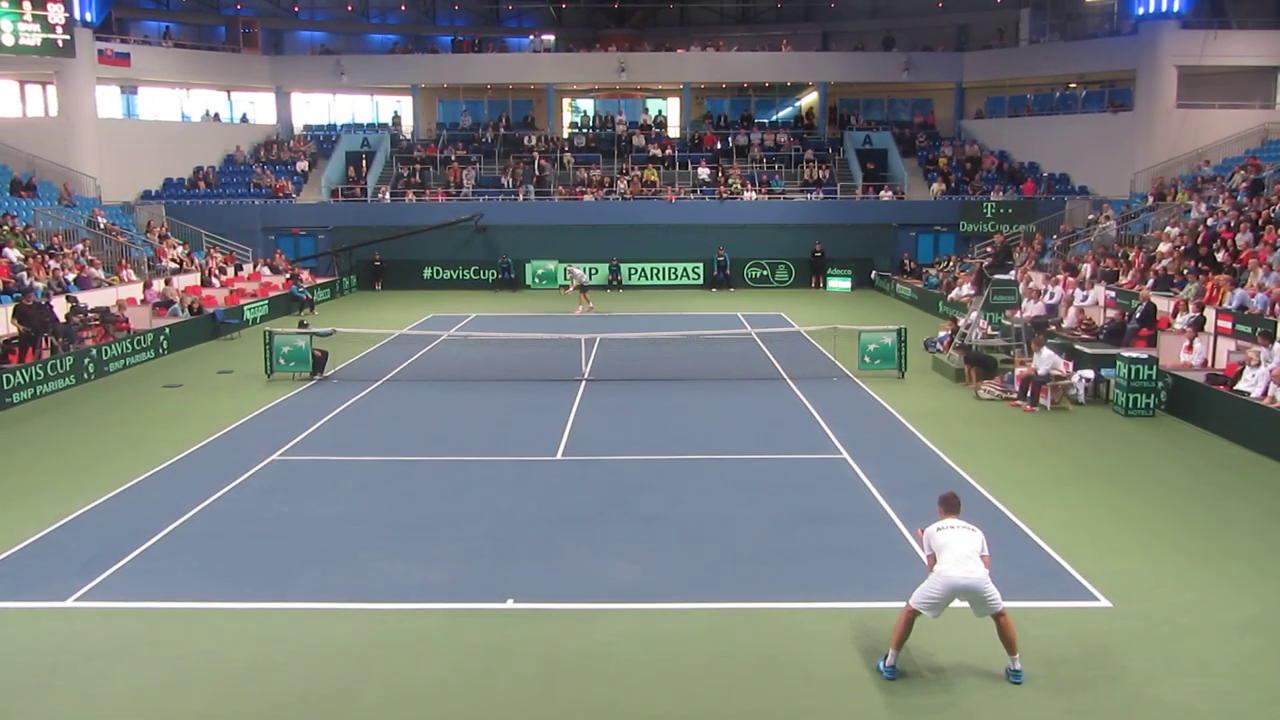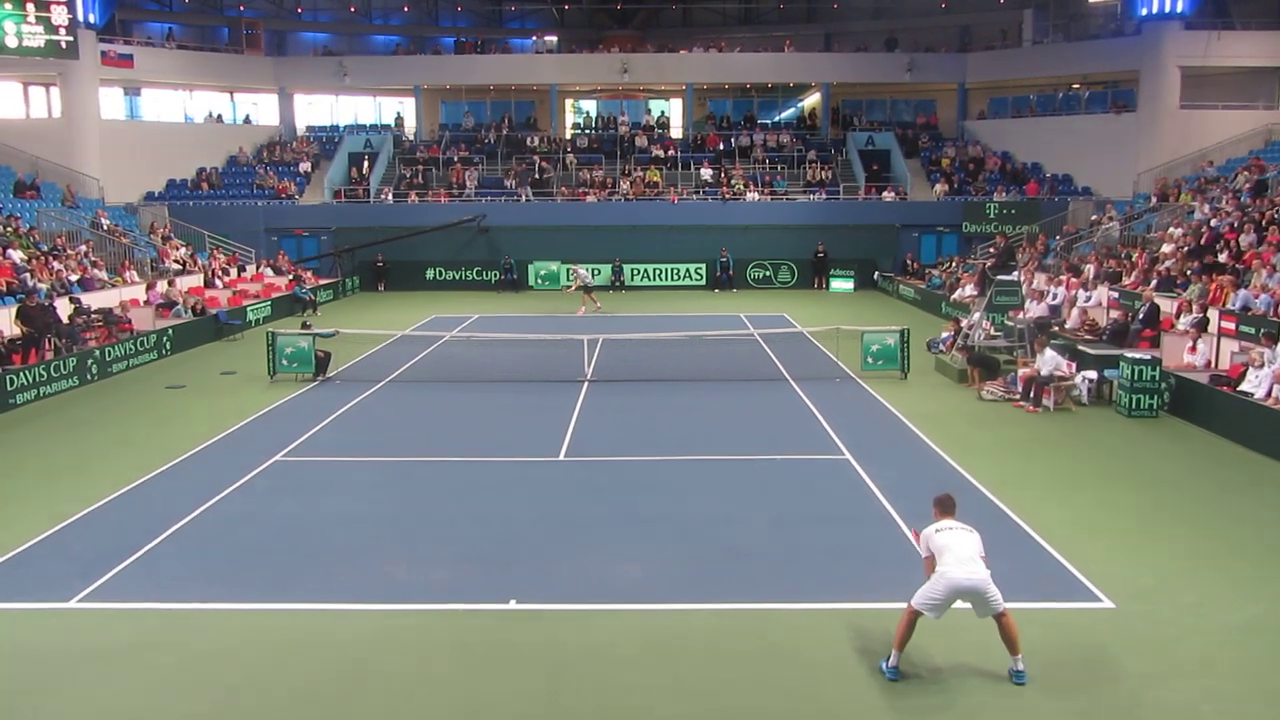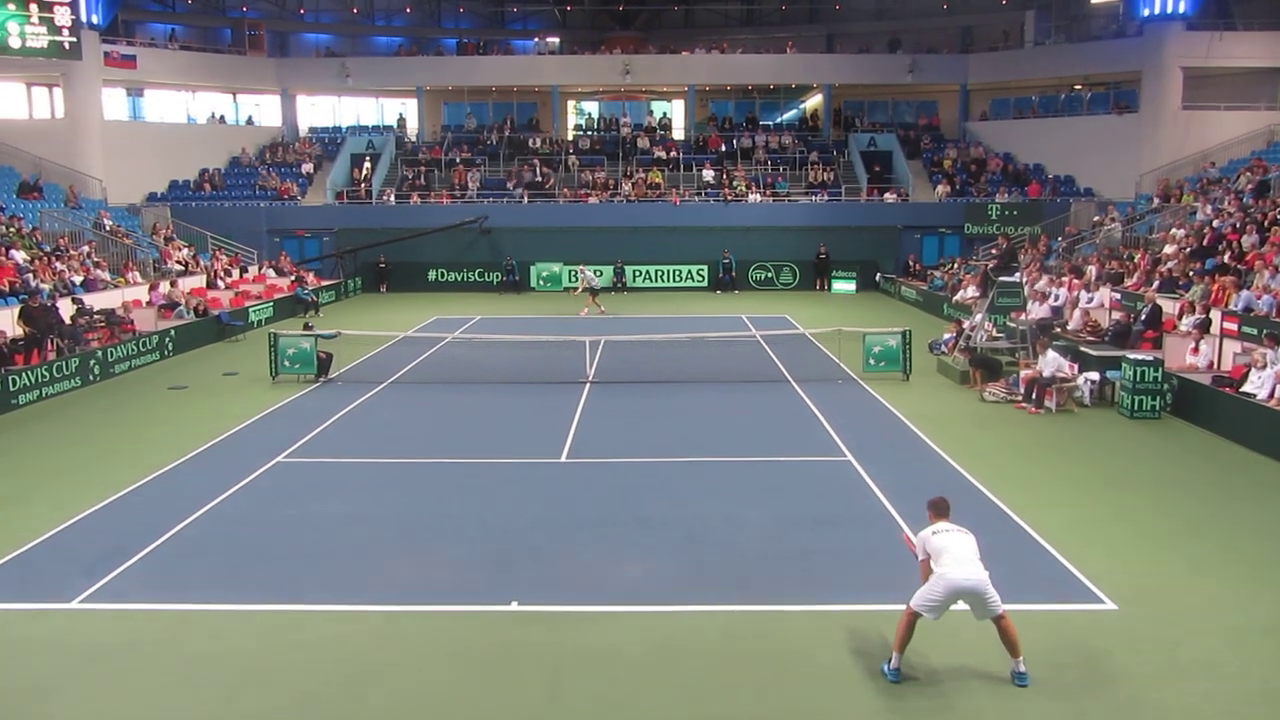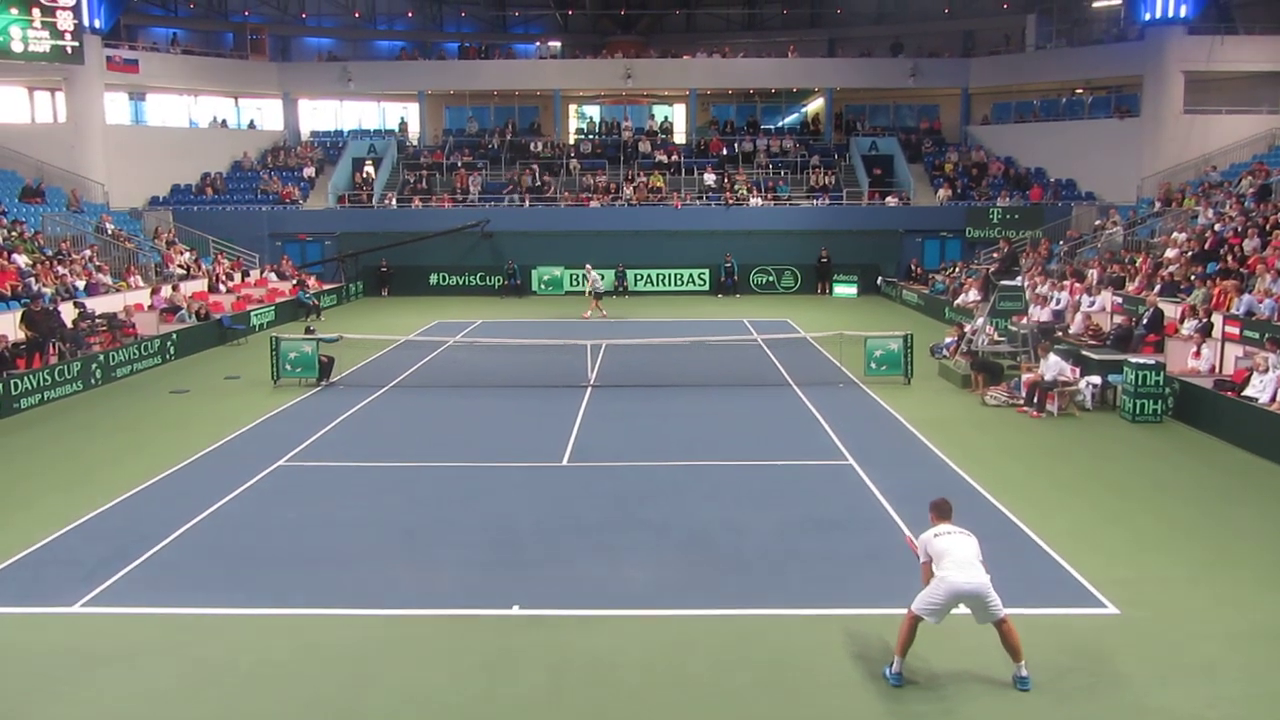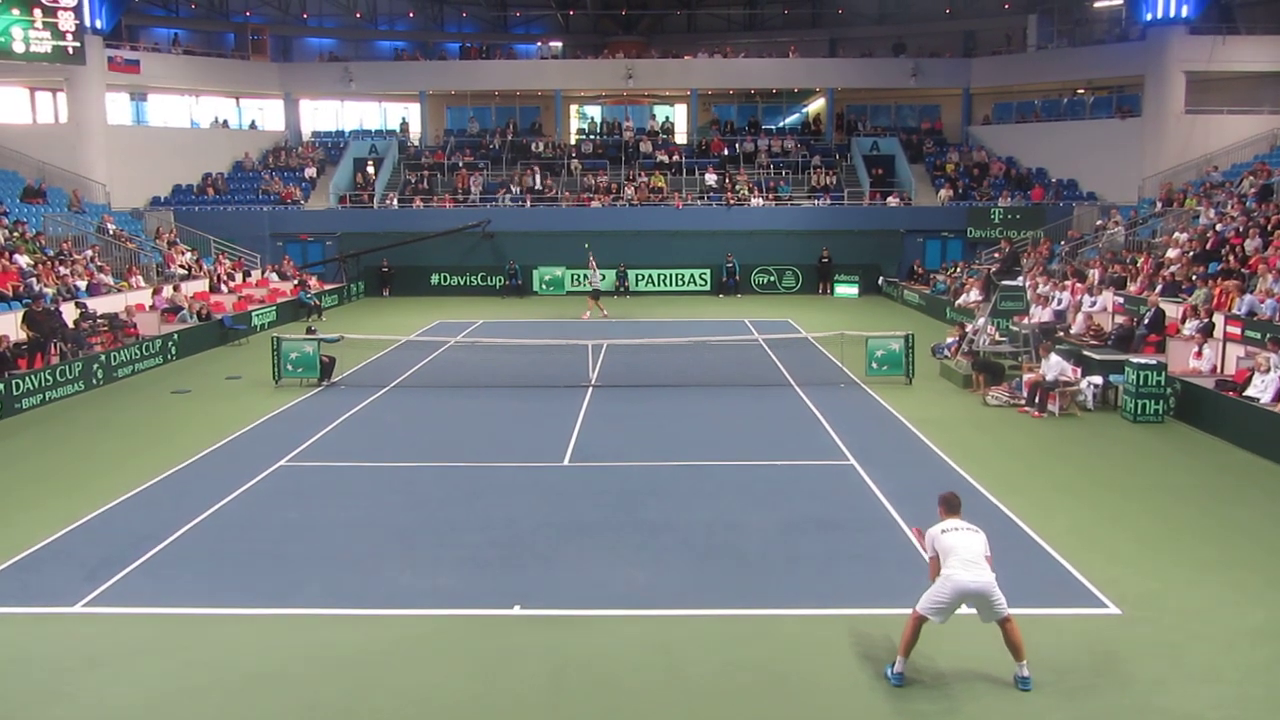
dt=0.3s
person 1, frame 1
left shoulder: (931, 530)
right shoulder: (976, 531)
left elbow: (931, 570)
left hip: (945, 577)
right hip: (978, 578)
left knee: (910, 612)
right knee: (1000, 615)
left ankle: (890, 664)
right ankle: (1015, 667)
person 1, frame 2
left shoulder: (928, 532)
right shoulder: (972, 531)
left elbow: (930, 574)
left hip: (948, 578)
right hip: (979, 578)
left knee: (911, 612)
right knee: (1002, 615)
left ankle: (892, 665)
right ankle: (1018, 668)
person 1, frame 3
left shoulder: (925, 534)
right shoulder: (967, 533)
left elbow: (926, 577)
left hip: (947, 578)
right hip: (978, 579)
left knee: (910, 614)
right knee: (1001, 618)
left ankle: (894, 667)
right ankle: (1020, 670)
person 1, frame 4
left shoulder: (926, 537)
right shoulder: (969, 536)
left elbow: (928, 580)
left hip: (948, 582)
right hip: (979, 582)
left knee: (912, 617)
right knee: (1002, 622)
left ankle: (895, 671)
right ankle: (1022, 674)
person 1, frame 5
left shoulder: (933, 532)
right shoulder: (978, 531)
left elbow: (934, 575)
left hip: (953, 581)
right hip: (985, 581)
left knee: (916, 618)
right knee: (1006, 621)
left ankle: (898, 671)
right ankle: (1023, 674)
